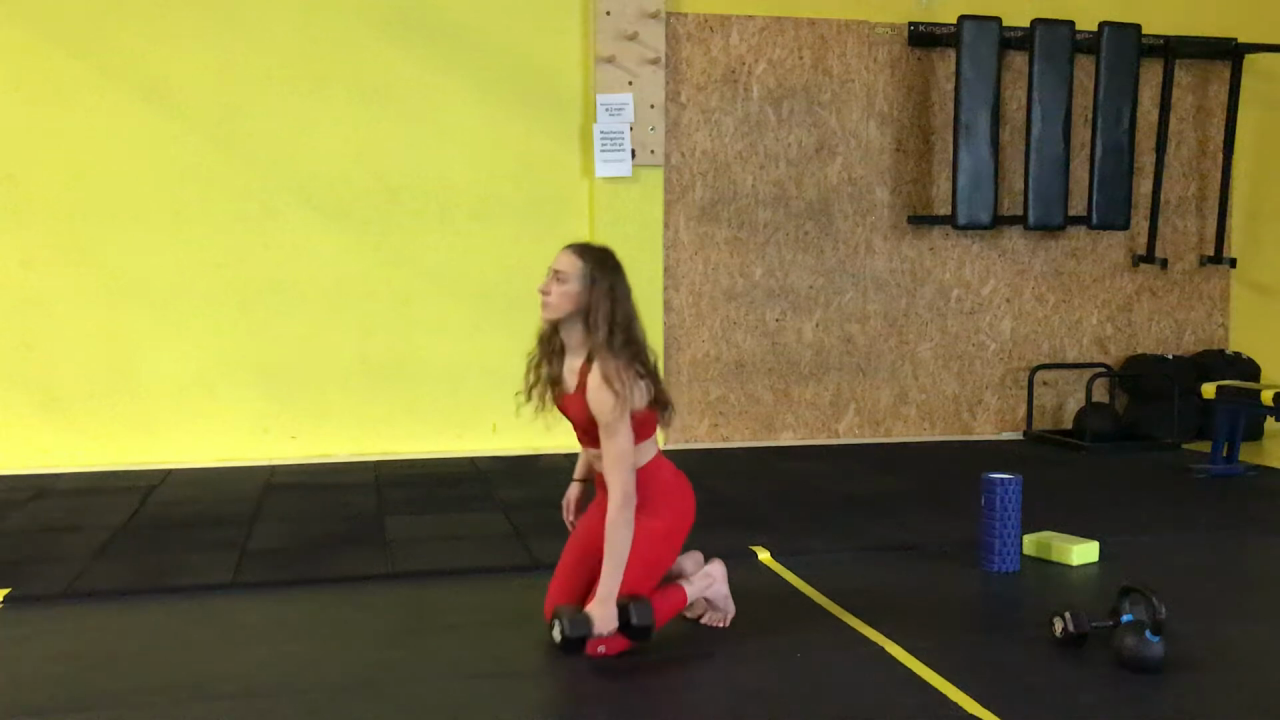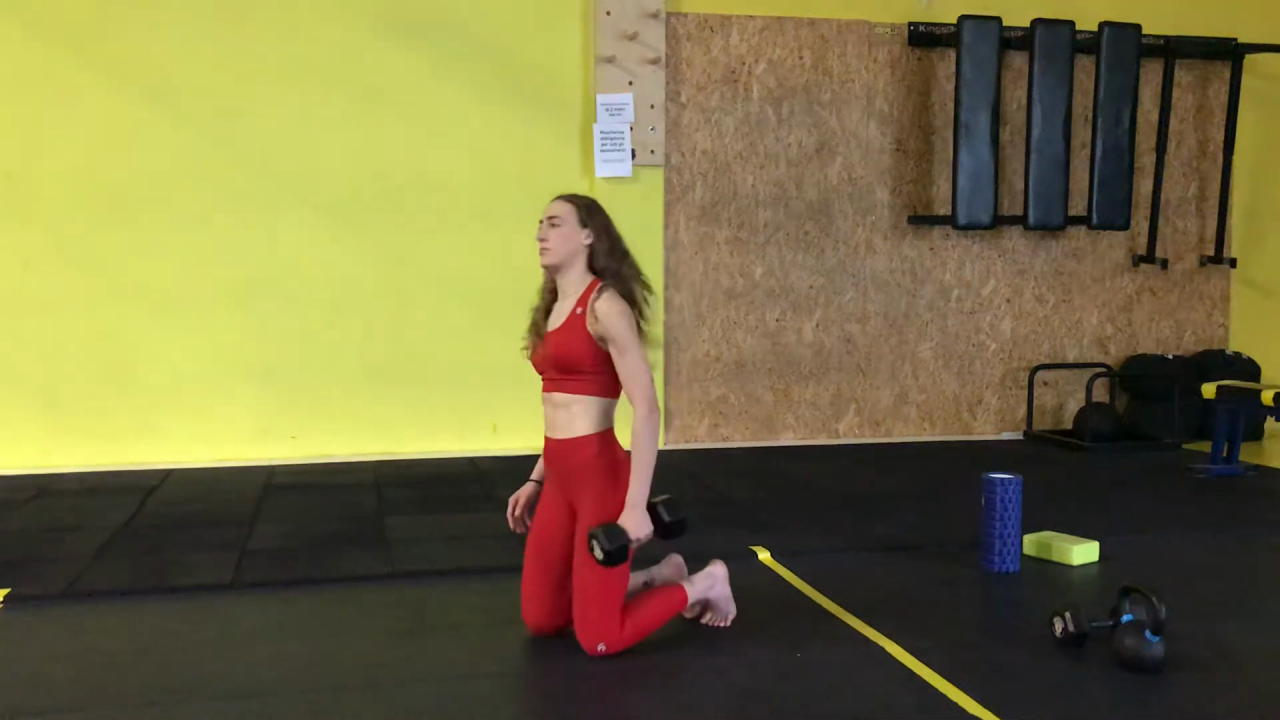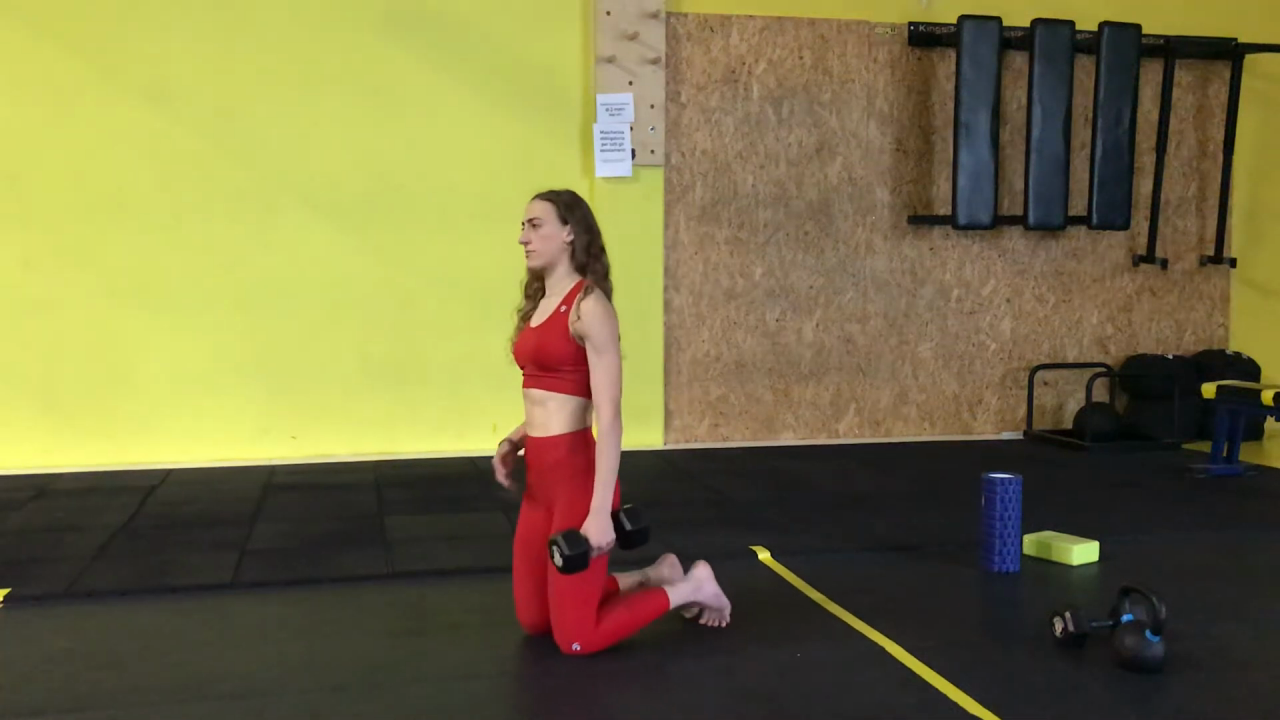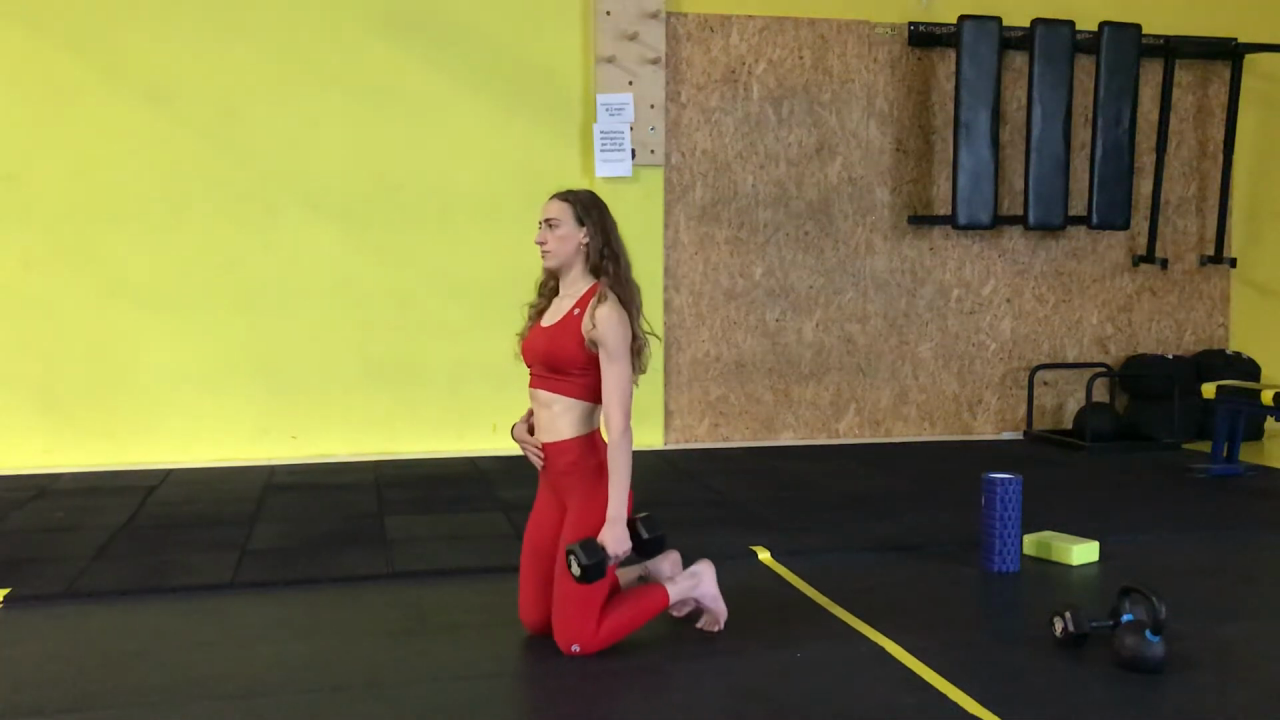
dt=0.7s
person 1, frame 1
left shoulder: (606, 376)
right shoulder: (565, 349)
left elbow: (623, 498)
left wrist: (607, 599)
right wrist: (579, 480)
left hip: (659, 504)
right hip: (611, 492)
left knee: (600, 637)
right knee: (558, 615)
left ankle: (702, 582)
right ankle: (674, 567)
person 1, frame 2
left shoulder: (605, 305)
right shoulder: (554, 307)
left elbow: (647, 410)
left wrist: (637, 504)
right wrist: (536, 479)
left hip: (599, 471)
right hip: (561, 475)
left knee: (599, 638)
right knee: (539, 619)
left ankle: (703, 583)
right ankle: (657, 576)
person 1, frame 3
left shoulder: (589, 306)
right shoulder: (540, 303)
left elbow: (609, 418)
left wrist: (600, 511)
right wrist: (512, 441)
left hip: (577, 473)
right hip: (541, 474)
left knee: (575, 638)
right knee: (534, 620)
left ankle: (690, 587)
right ankle: (652, 576)
person 1, frame 4
left shoulder: (603, 310)
right shoulder: (550, 303)
left elbow: (618, 424)
left wrist: (616, 519)
right wrist: (524, 424)
left hip: (590, 476)
right hip: (553, 477)
left knee: (575, 637)
right knee: (535, 619)
left ankle: (689, 584)
right ankle: (654, 570)
